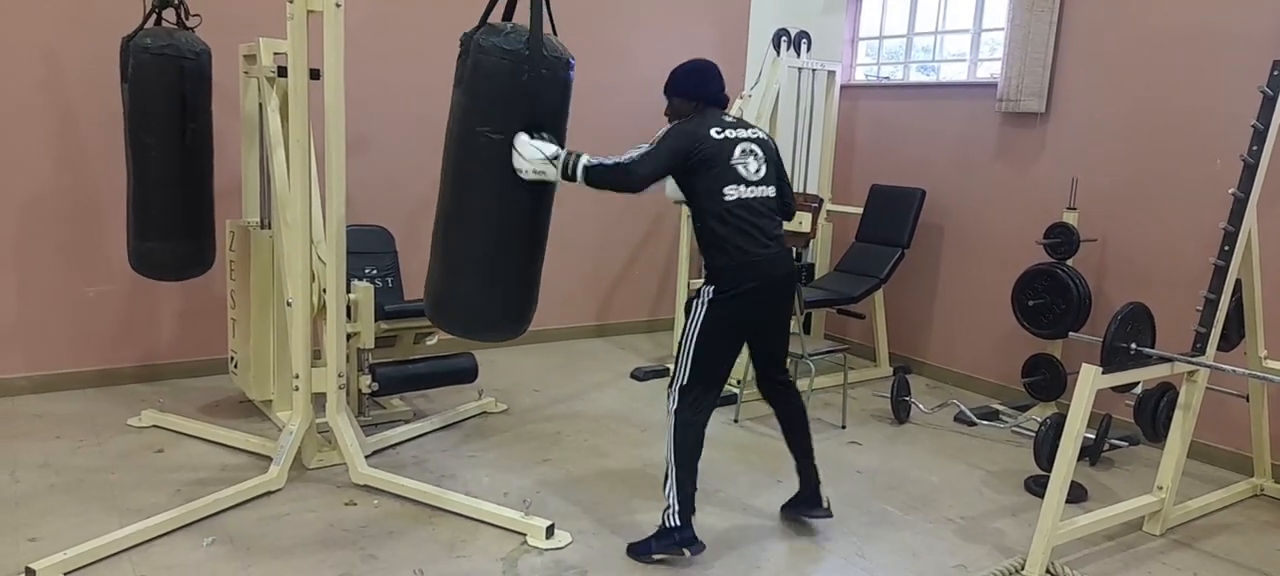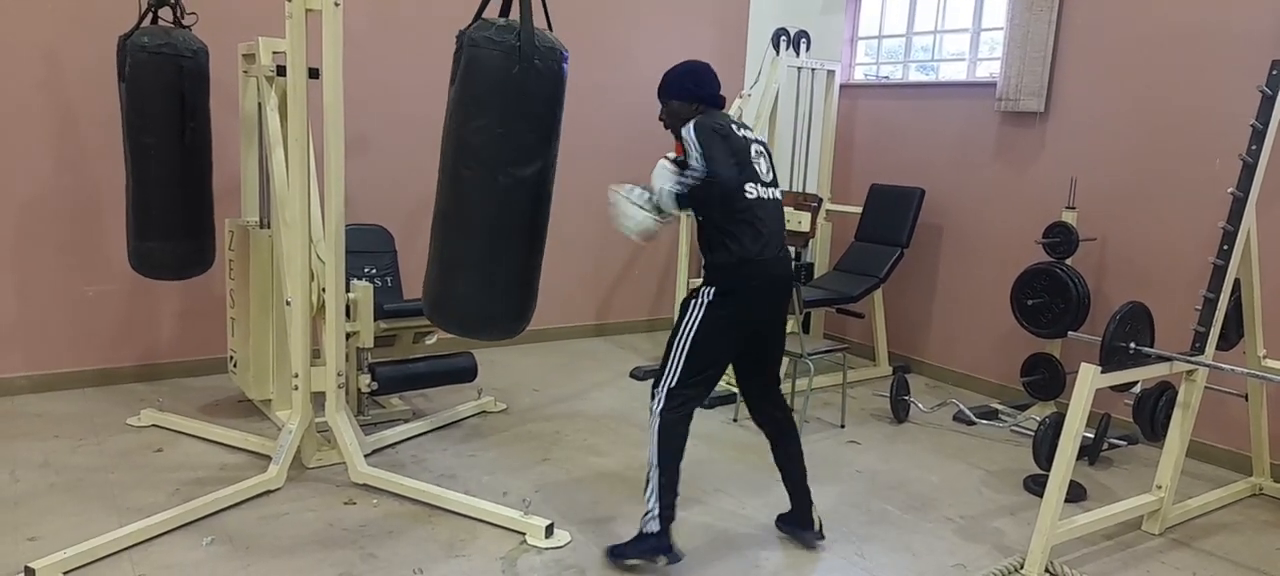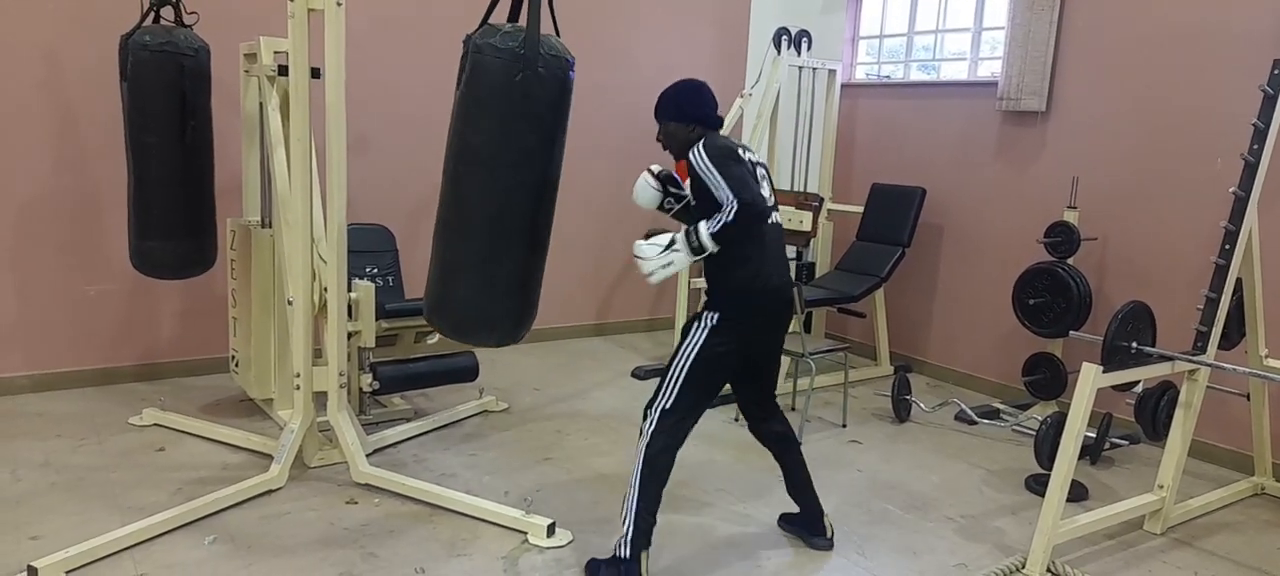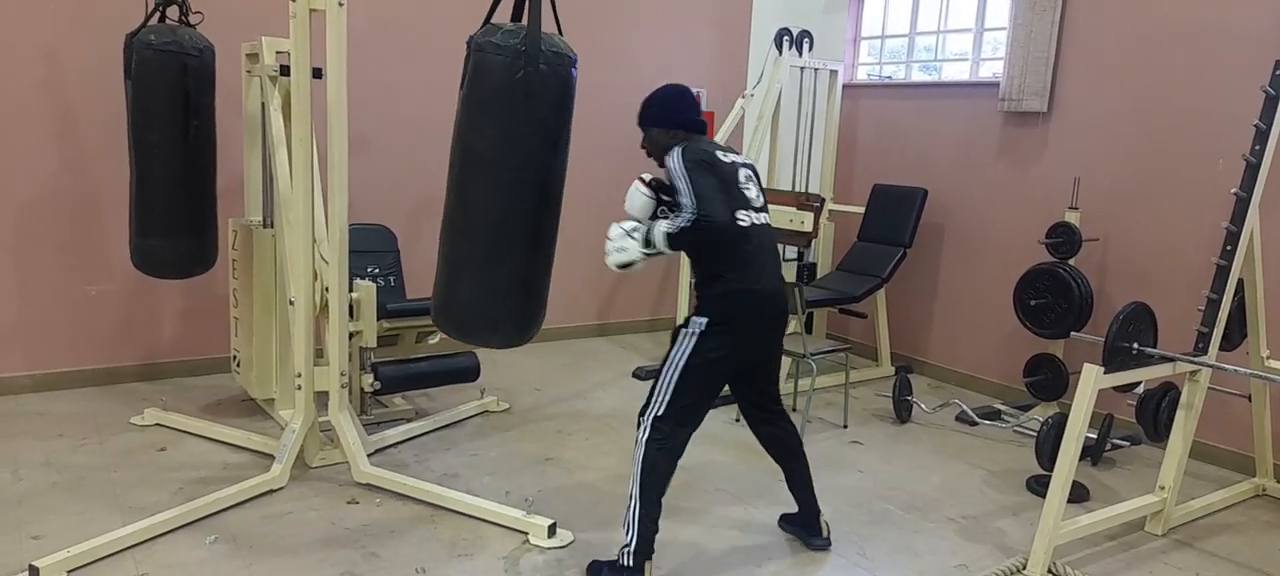
dt=0.1s
person 1, frame 1
left shoulder: (690, 134)
right shoulder: (760, 136)
left elbow: (631, 175)
right elbow: (785, 203)
left wrist: (560, 162)
left hip: (731, 283)
right hip: (778, 275)
left knee: (691, 400)
right knee: (776, 382)
left ankle: (679, 529)
right ankle: (810, 493)
person 1, frame 2
left shoulder: (699, 131)
right shoulder: (746, 136)
left elbow: (711, 181)
left wrist: (666, 201)
left hip: (731, 285)
right hip: (776, 279)
left knee: (673, 400)
right knee: (767, 397)
left ankle: (656, 534)
right ankle: (804, 516)
person 1, frame 3
left shoulder: (703, 152)
right shoulder: (741, 155)
left elbow: (741, 211)
left wrist: (685, 243)
right wrist: (673, 200)
left hip: (734, 306)
right hip: (776, 299)
left knee: (664, 421)
right knee: (763, 410)
right ankle: (814, 518)
person 1, frame 4
left shoulder: (686, 157)
right shoulder: (734, 160)
left elbow: (702, 220)
left wrist: (647, 238)
right wrist: (662, 198)
left hip: (724, 311)
right hip: (770, 305)
left knee: (662, 427)
right knee: (767, 412)
right ankle: (812, 520)
